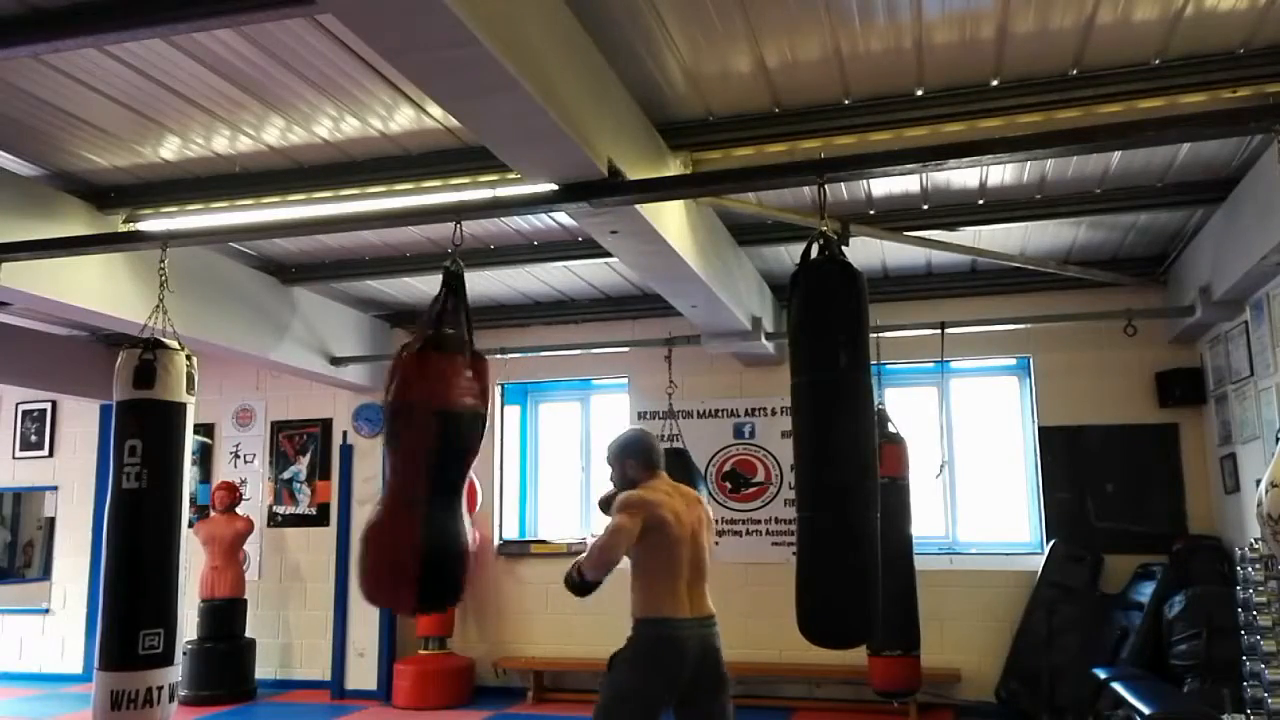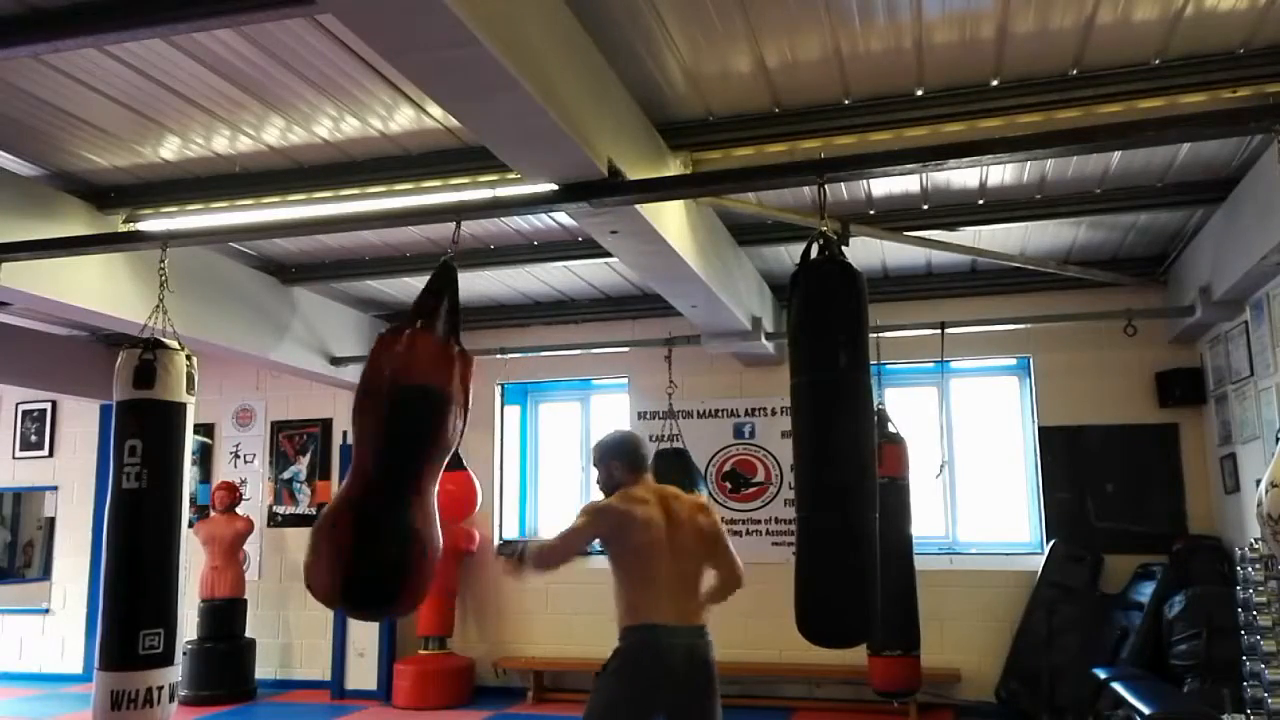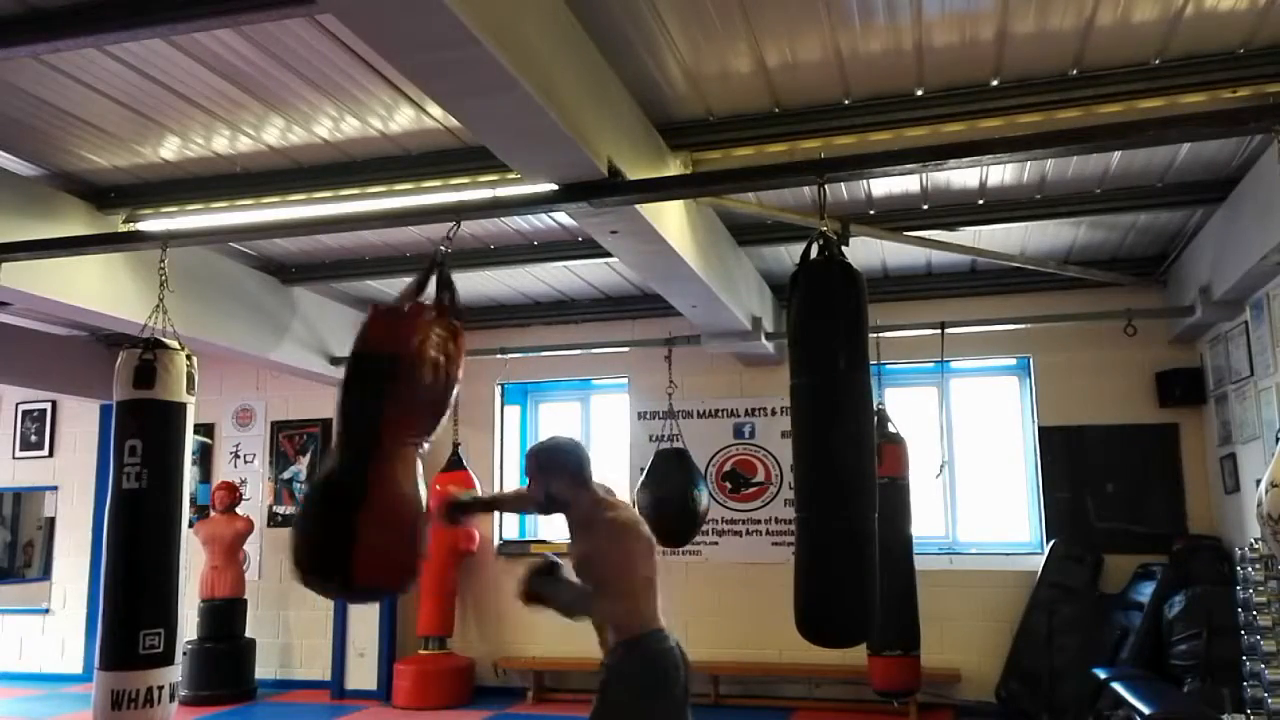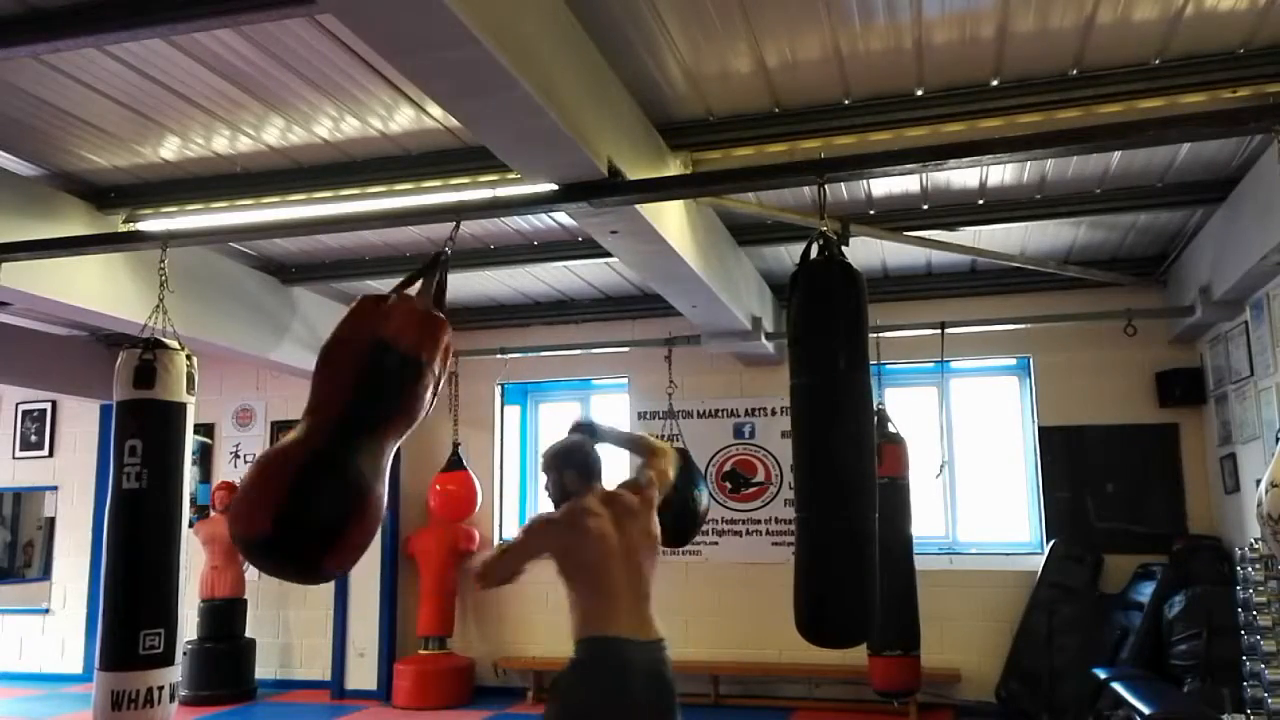
dt=0.3s
person 1, frame 1
left shoulder: (636, 501)
right shoulder: (698, 504)
left elbow: (603, 558)
left wrist: (579, 570)
left hip: (659, 639)
right hip: (705, 636)
person 1, frame 2
left shoulder: (608, 512)
right shoulder: (696, 507)
left elbow: (549, 557)
right elbow: (733, 577)
left wrist: (523, 553)
left hip: (645, 653)
right hip: (695, 650)
person 1, frame 3
left shoulder: (619, 526)
right shoulder: (595, 497)
left elbow: (634, 615)
left wrist: (558, 592)
right wrist: (478, 503)
left hip: (644, 663)
right hip: (659, 660)
person 1, frame 4
left shoulder: (557, 525)
right shoulder: (637, 499)
left elbow: (488, 575)
right elbow: (661, 453)
left wrist: (513, 553)
right wrist: (601, 433)
left hip: (603, 663)
right hip: (653, 662)
